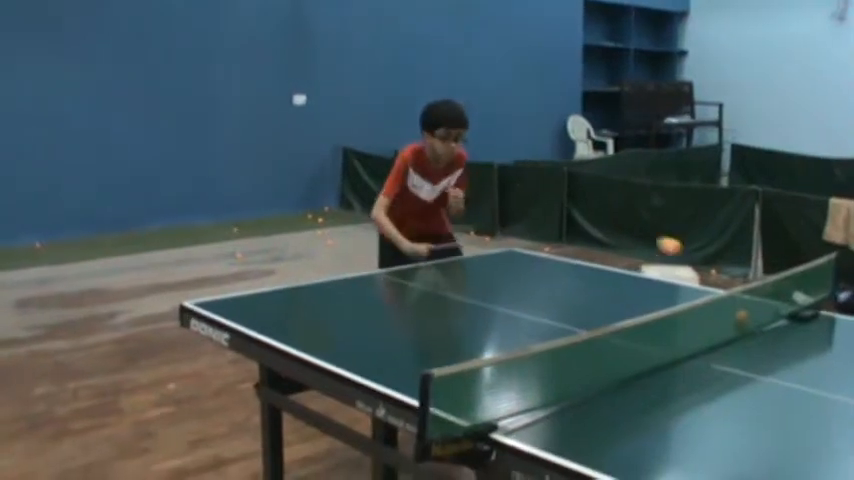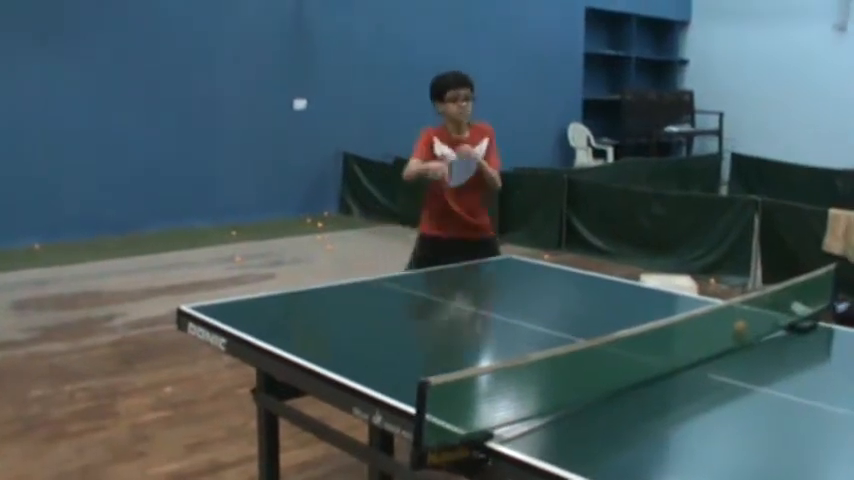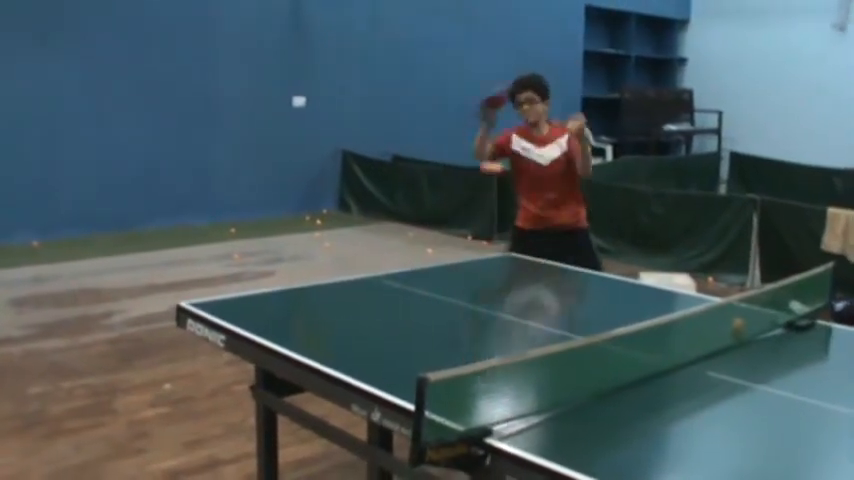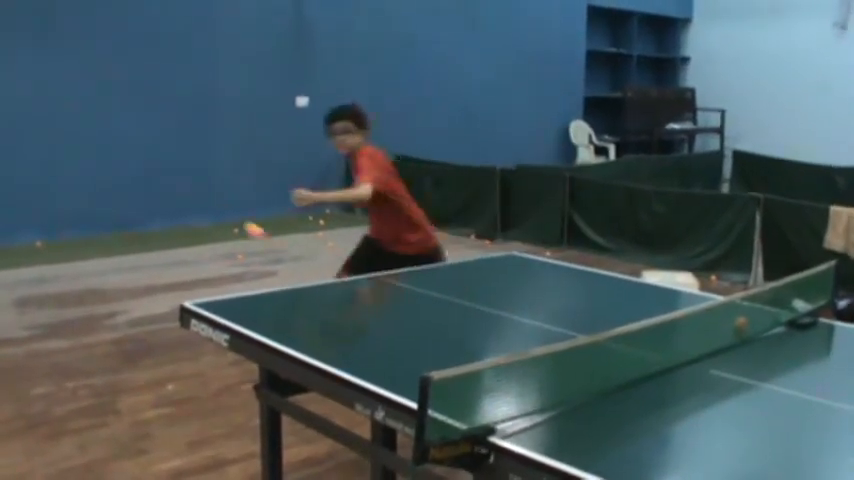
dt=0.7s
person 1, frame 1
left shoulder: (460, 160)
right shoulder: (409, 159)
left elbow: (452, 209)
right elbow: (378, 213)
left wrist: (457, 206)
right wrist: (406, 246)
left hip: (438, 234)
right hip: (399, 235)
person 1, frame 2
left shoulder: (485, 134)
right shoulder: (431, 137)
left elbow: (495, 186)
right elbow: (408, 173)
left wrist: (479, 161)
right wrist: (430, 167)
left hip: (479, 232)
right hip: (437, 232)
person 1, frame 3
left shoulder: (565, 133)
right shoulder: (513, 138)
left elbow: (585, 172)
right elbow: (481, 156)
left wrist: (581, 137)
right wrist: (485, 127)
left hip: (570, 223)
right hip: (529, 226)
person 1, frame 4
left shoulder: (369, 157)
right shoulder: (360, 159)
left elbow: (365, 193)
left wrist: (315, 197)
left hip: (416, 242)
right hip: (382, 239)
